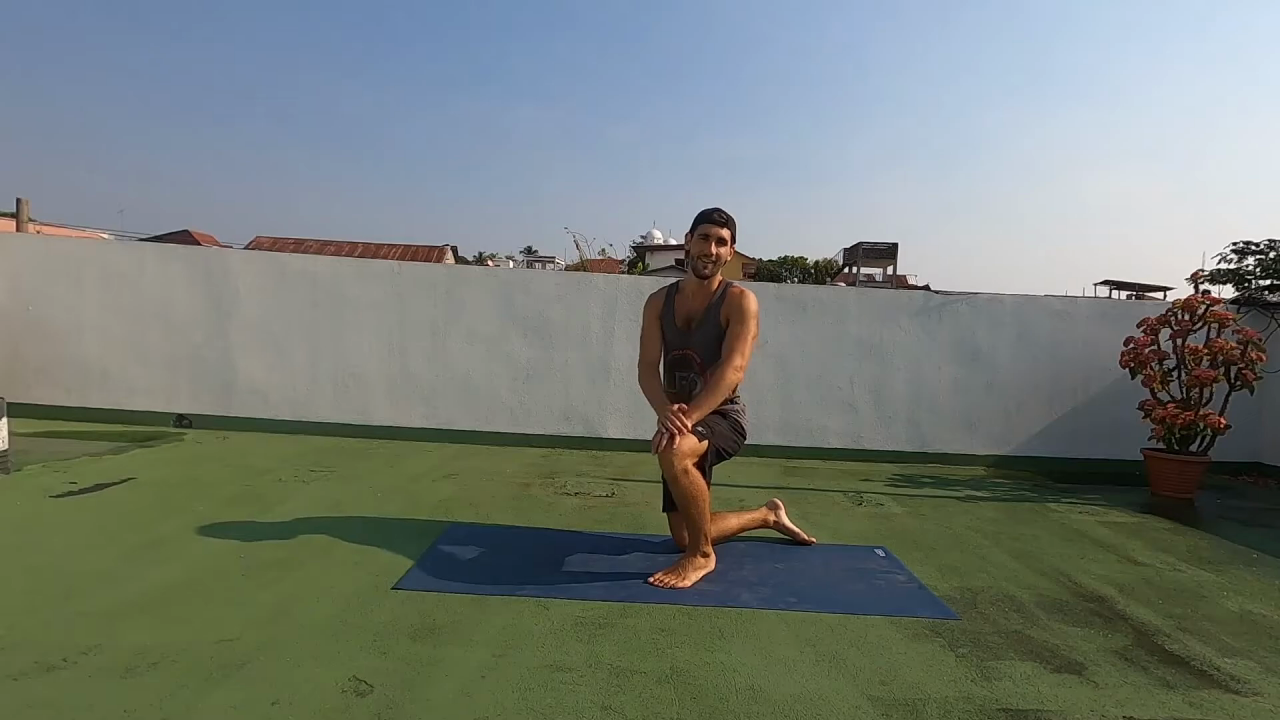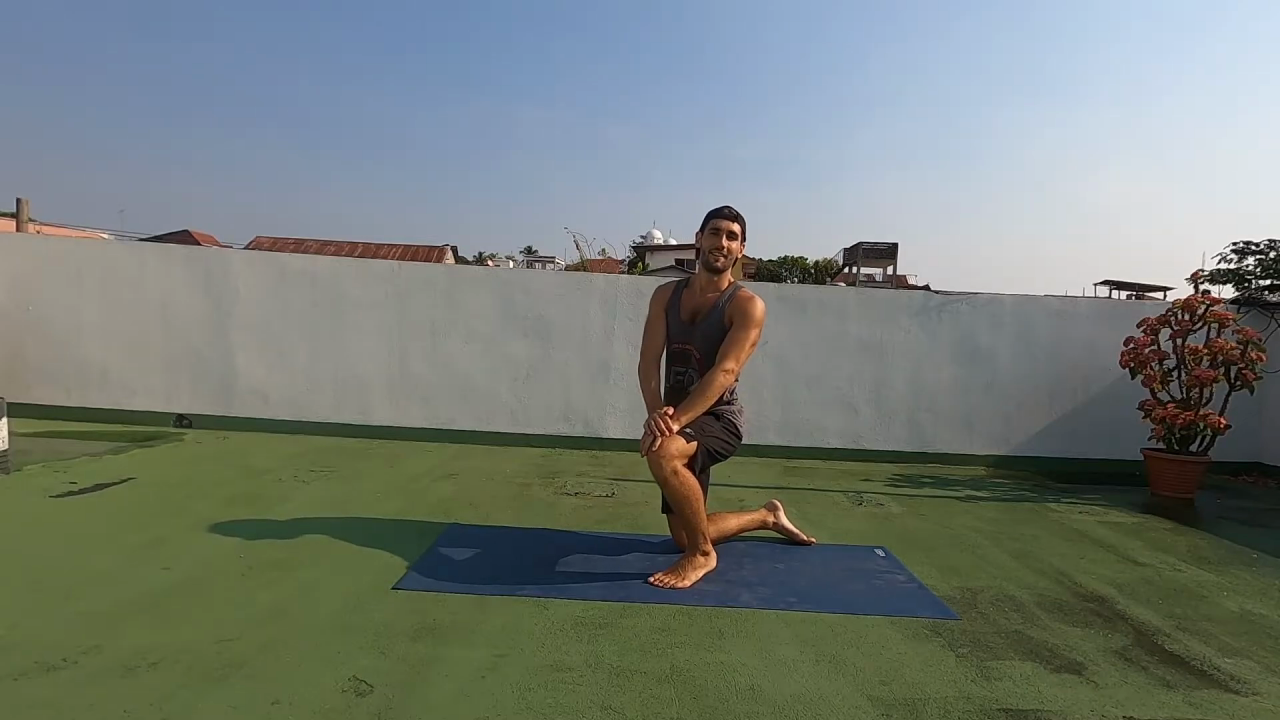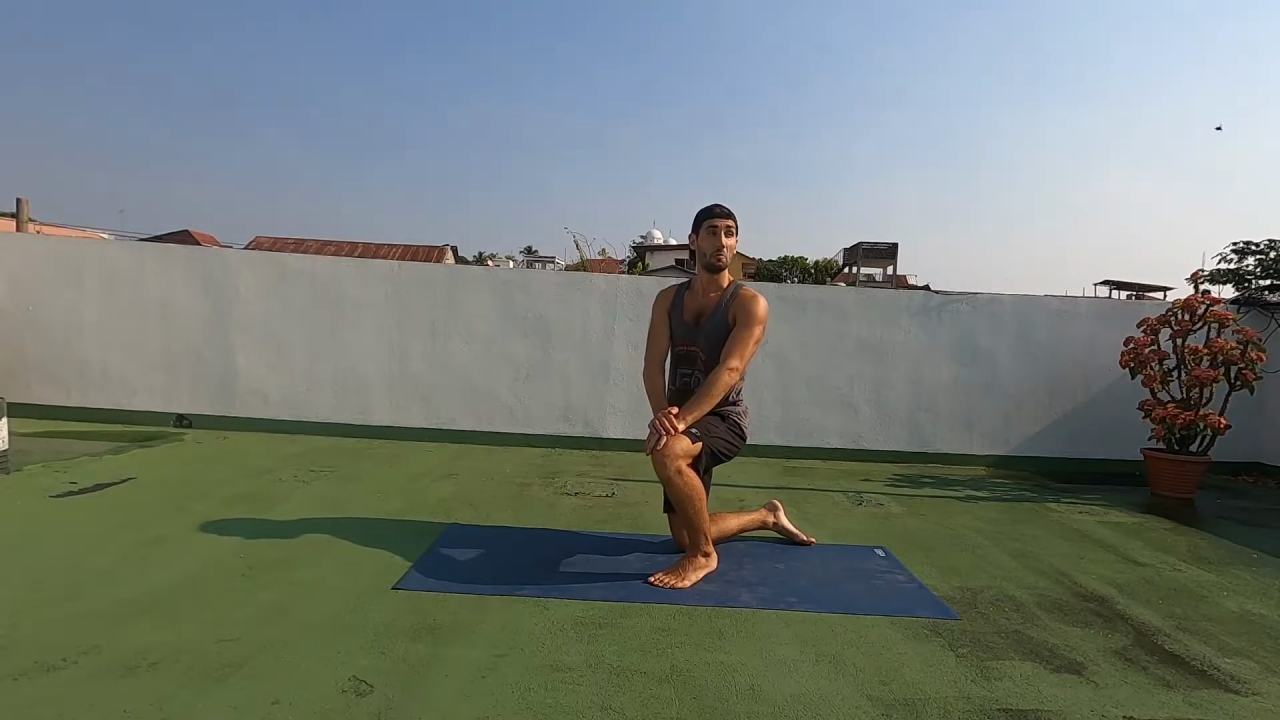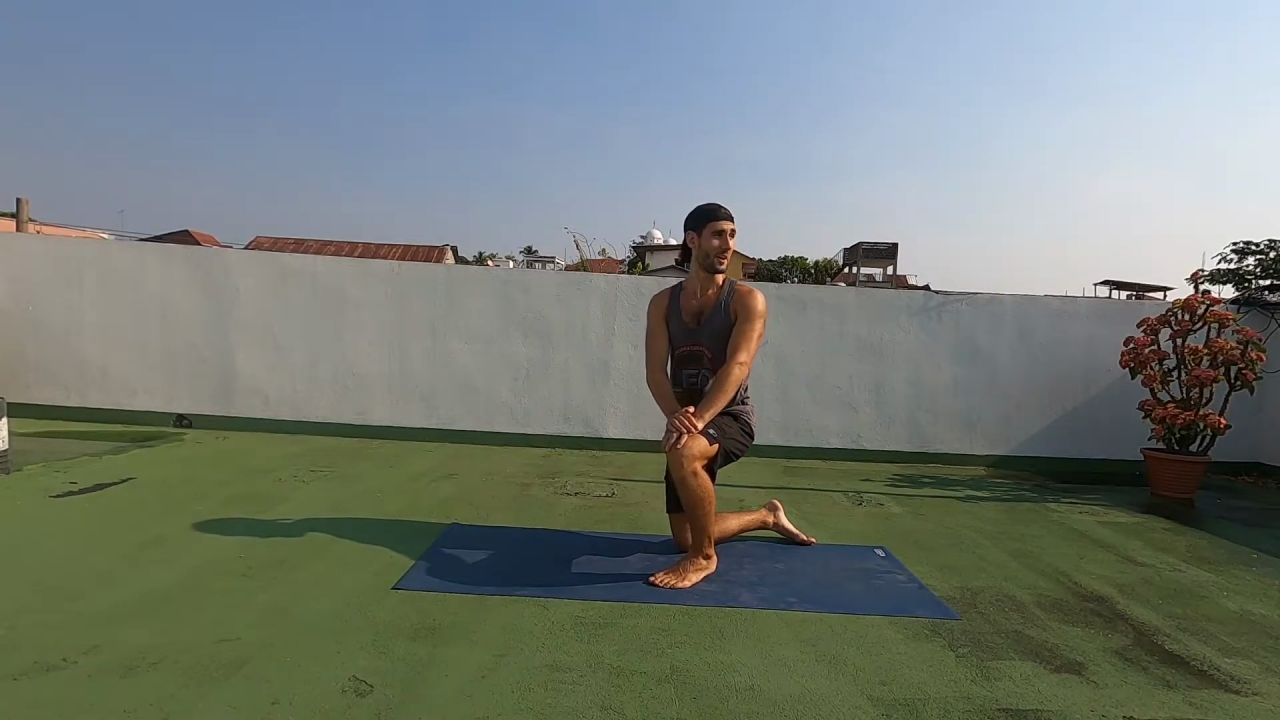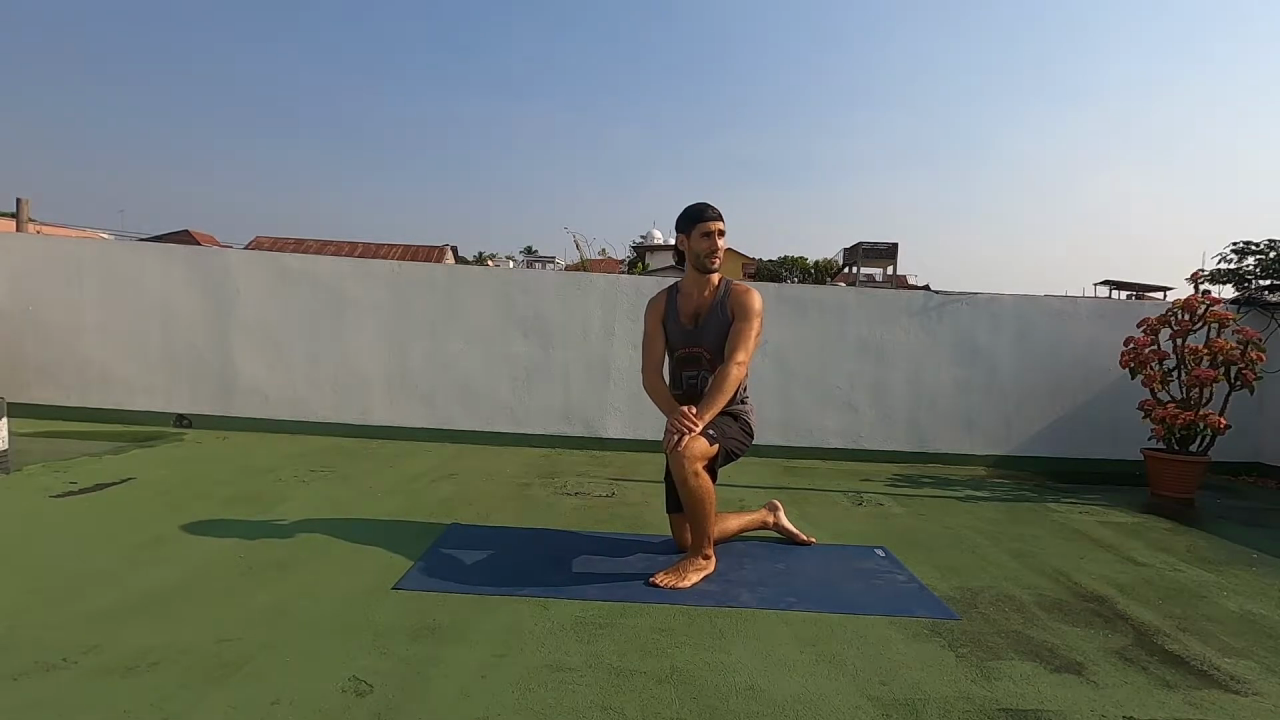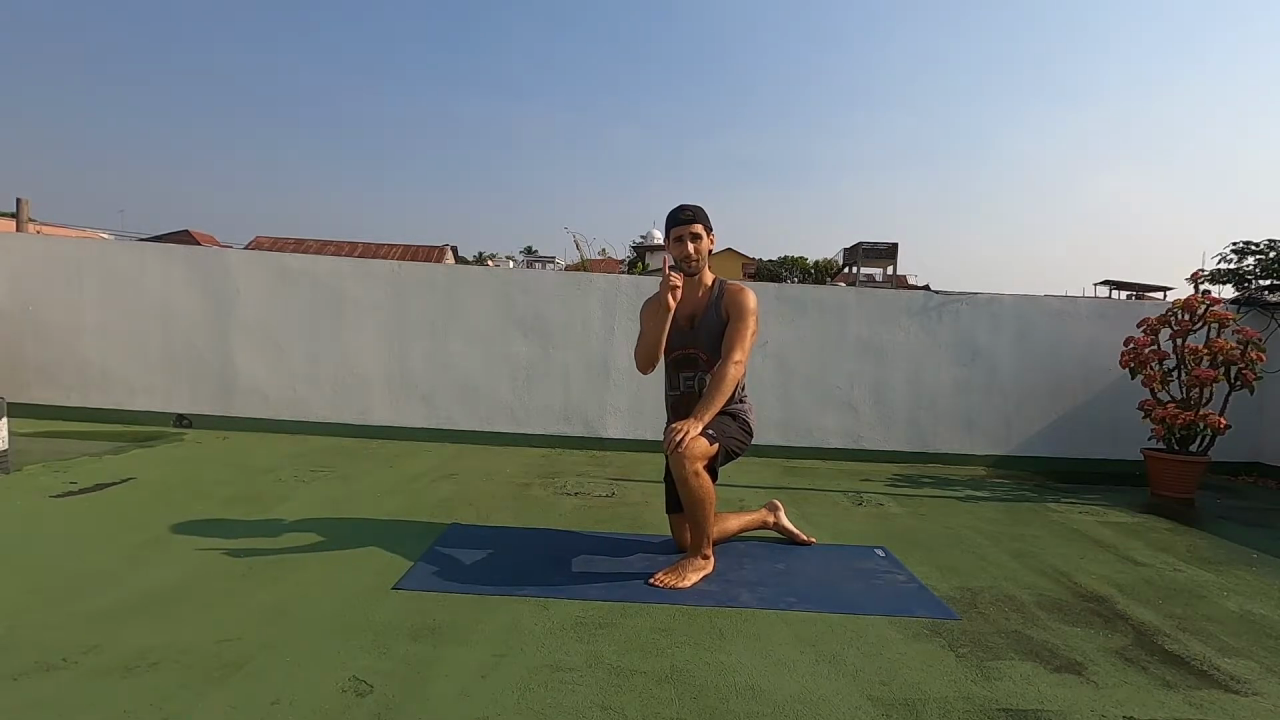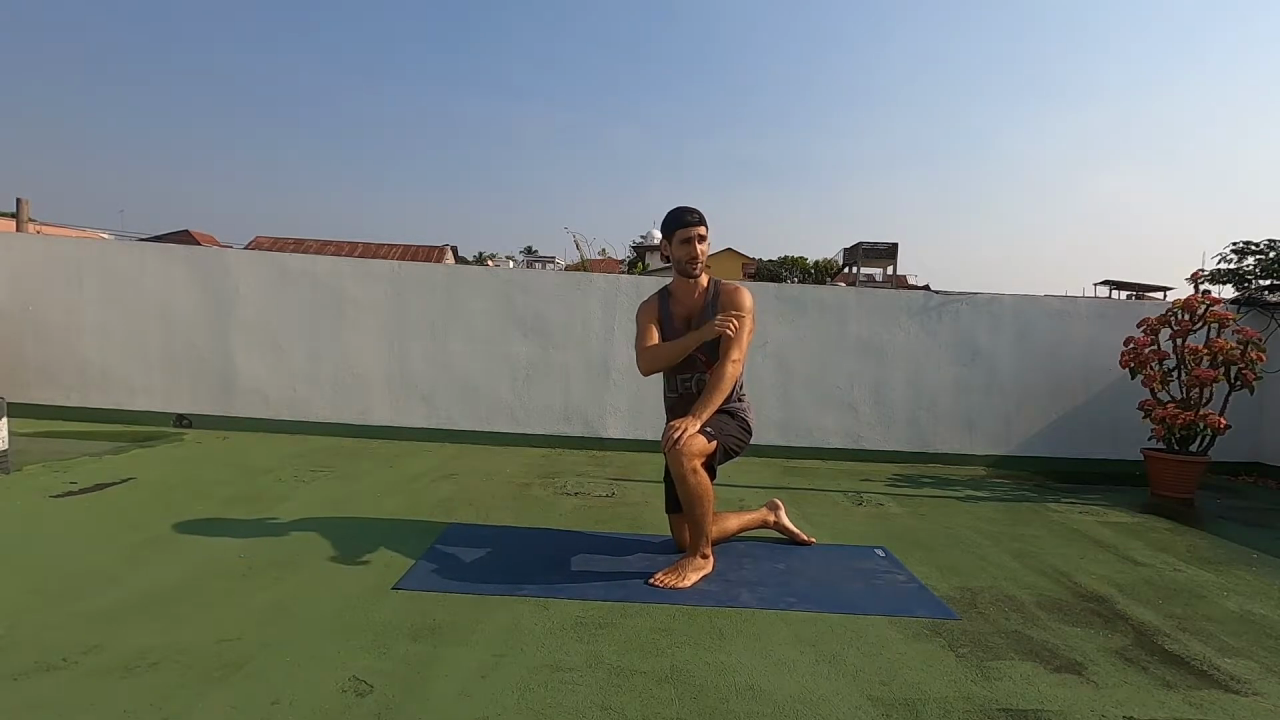
dt=0.5s
person 1, frame 1
left shoulder: (739, 301)
right shoulder: (659, 302)
left elbow: (733, 369)
right elbow: (647, 369)
left wrist: (687, 418)
right wrist: (665, 411)
left hip: (723, 417)
right hip: (683, 420)
left knee: (674, 452)
right knee: (684, 535)
left ankle: (702, 556)
right ankle: (768, 515)
person 1, frame 2
left shoulder: (747, 305)
right shoulder: (666, 295)
left elbow: (724, 372)
right elbow: (648, 361)
left wrist: (675, 421)
right wrist: (656, 413)
left hip: (718, 418)
right hip: (680, 421)
left knee: (662, 452)
right knee: (683, 535)
left ankle: (702, 554)
right ankle: (767, 516)
person 1, frame 3
left shoulder: (750, 303)
right shoulder: (668, 299)
left elbow: (729, 371)
right elbow: (653, 365)
left wrist: (681, 420)
right wrist: (662, 414)
left hip: (724, 419)
right hip: (685, 423)
left knee: (667, 452)
right knee: (684, 536)
left ankle: (703, 556)
right ankle: (768, 516)
person 1, frame 4
left shoulder: (747, 299)
right shoulder: (663, 303)
left elbow: (737, 366)
right elbow: (655, 371)
left wrist: (699, 419)
right wrist: (676, 416)
left hip: (730, 418)
right hip: (687, 424)
left knee: (684, 454)
right knee: (684, 537)
left ankle: (704, 557)
right ankle: (767, 517)
person 1, frame 5
left shoulder: (743, 298)
right shoulder: (660, 305)
left elbow: (735, 366)
right elbow: (650, 373)
left wrist: (698, 420)
right wrist: (673, 411)
left hip: (730, 418)
right hip: (686, 423)
left knee: (684, 453)
right knee: (684, 537)
left ankle: (702, 558)
right ankle: (767, 517)
person 1, frame 6
left shoulder: (738, 297)
right shoulder: (654, 305)
left elbow: (733, 365)
right elbow: (644, 365)
left wrist: (697, 421)
right wrist: (666, 308)
left hip: (728, 418)
right hip: (682, 423)
left knee: (685, 455)
right knee: (684, 538)
left ankle: (702, 558)
right ankle: (768, 517)
person 1, frame 7
left shoulder: (734, 297)
right shoulder: (651, 307)
left elbow: (730, 363)
right elbow: (647, 361)
left wrist: (696, 418)
right wrist: (704, 333)
left hip: (728, 416)
right hip: (683, 421)
left knee: (682, 450)
right knee: (683, 537)
left ankle: (701, 557)
right ankle: (767, 515)
